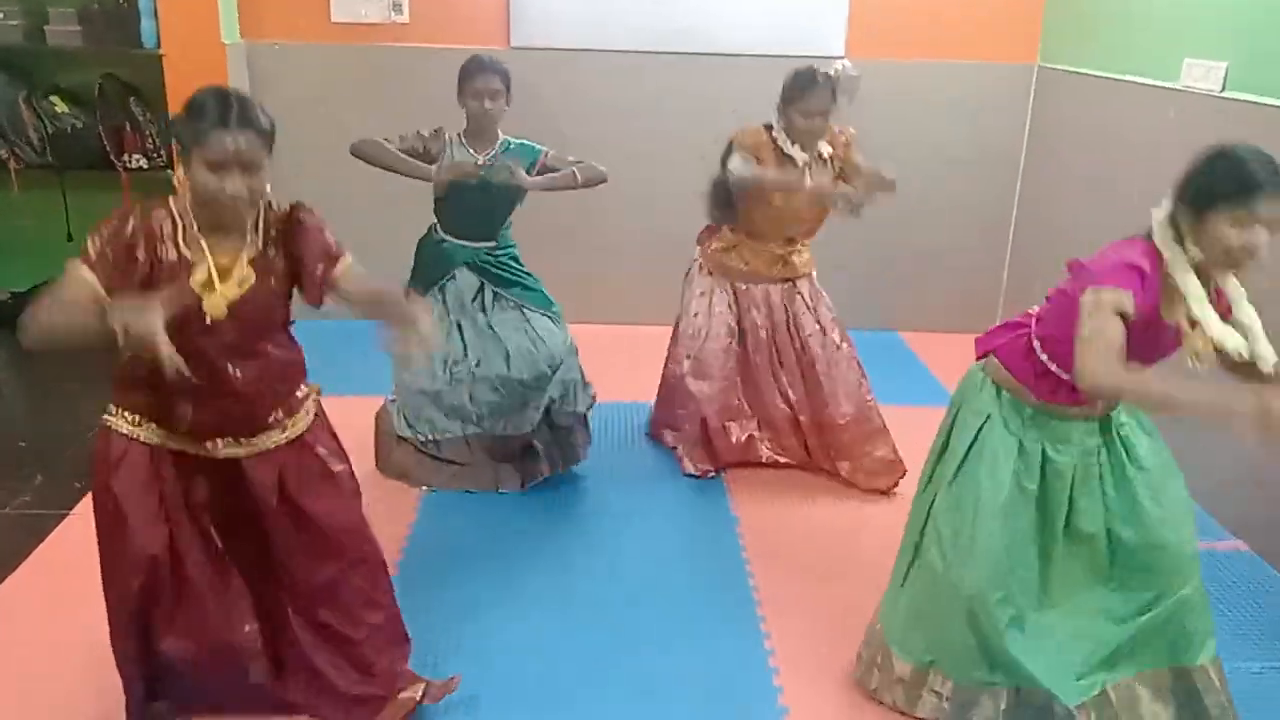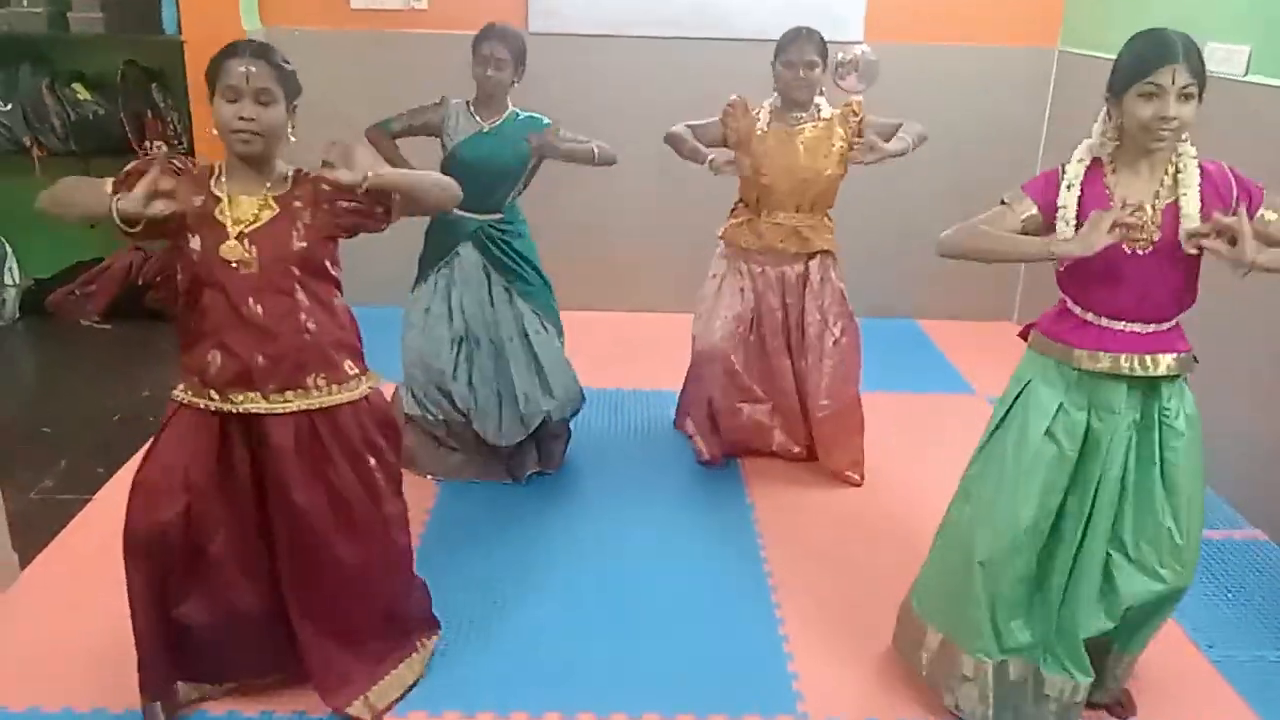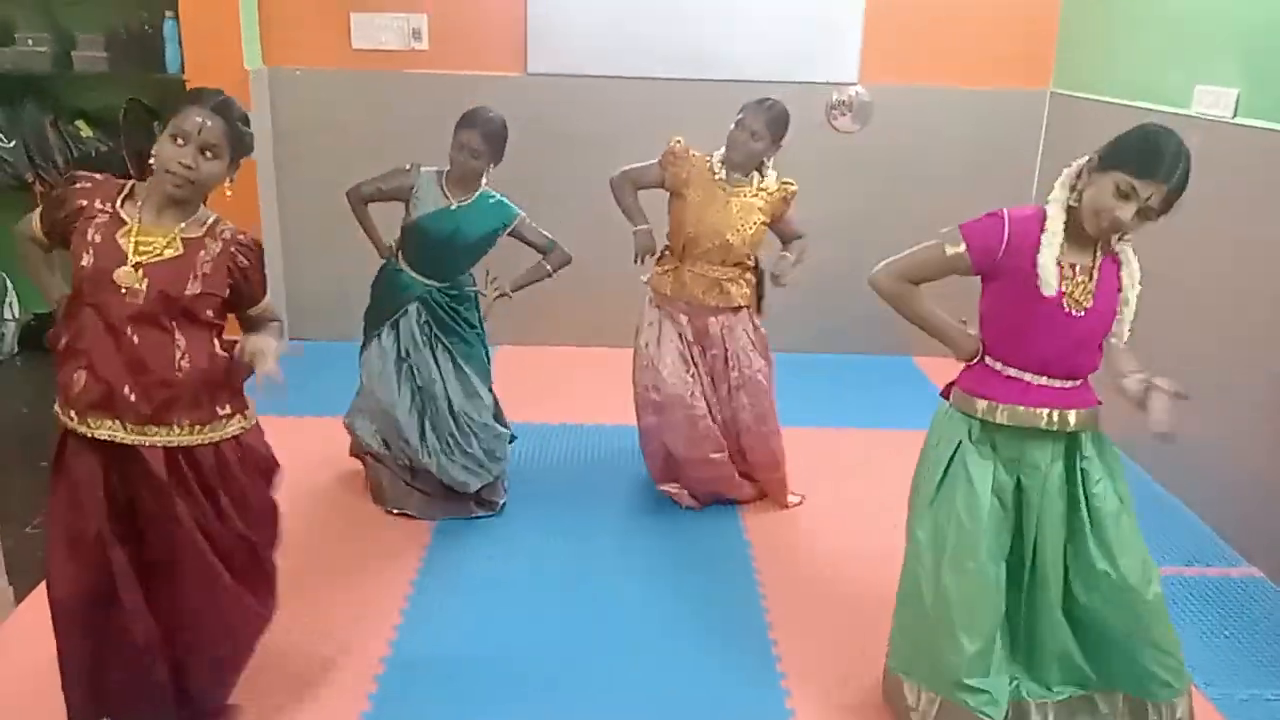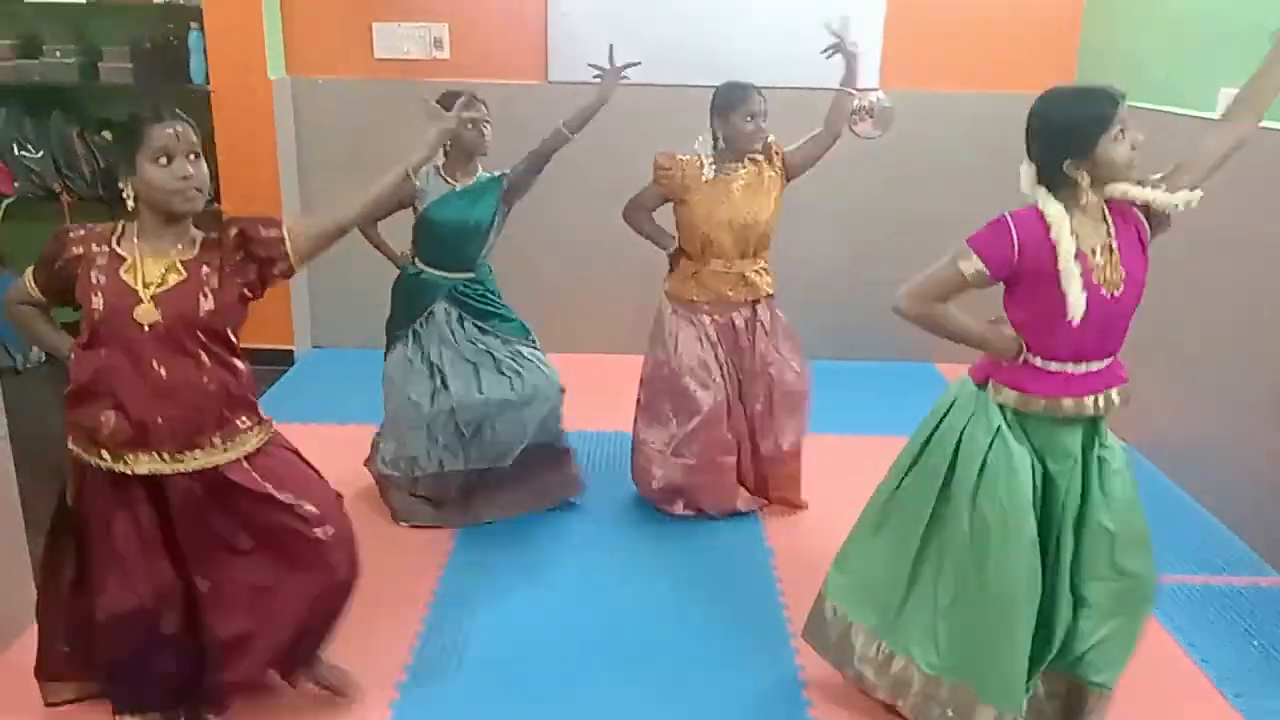
dt=0.5s
person 1, frame 1
left shoulder: (291, 230)
right shoulder: (139, 235)
left elbow: (359, 289)
right elbow: (38, 326)
left wrist: (401, 310)
right wrist: (126, 317)
left hip: (281, 436)
right hip: (162, 445)
left knee: (333, 557)
right knee: (165, 583)
person 1, frame 2
left shoulder: (326, 191)
right shoulder: (177, 190)
left elbow: (448, 195)
right elbow: (56, 198)
left wrist: (383, 178)
right wrist: (130, 210)
left hip: (324, 409)
right hip: (216, 414)
left knee: (350, 546)
right knee: (166, 540)
left ankle: (371, 657)
person 1, frame 3
left shoulder: (232, 250)
right shoulder: (85, 201)
left elbow: (264, 321)
right elbow: (28, 235)
left wrist: (264, 344)
right wrist: (64, 301)
left hip: (200, 446)
right hip: (98, 442)
left knee: (210, 584)
right knee: (102, 589)
person 1, frame 4
left shoulder: (235, 250)
right shoulder: (81, 251)
left elbow: (337, 223)
left wrist: (426, 149)
right wrist: (73, 355)
left hip: (224, 456)
right hip: (121, 470)
left knee: (318, 539)
right knee: (131, 602)
left ankle: (268, 654)
person 2, frame 1
left shoulder: (1211, 284)
right shoulder: (1125, 270)
right elbow: (1094, 373)
right wrist: (1234, 400)
left hip: (1092, 421)
right hip: (1014, 413)
left knee: (1158, 551)
right knee: (979, 565)
person 2, frame 2
left shoulder: (1216, 187)
right shoulder: (1068, 182)
right elbow: (955, 241)
right wrist: (1071, 246)
left hip: (1157, 398)
right hip: (1061, 382)
left knee: (1150, 555)
right knee: (1005, 530)
person 2, frame 3
left shoulder: (1122, 266)
right shoulder: (1009, 233)
right elbow: (888, 278)
left wrist: (1139, 383)
right wrist: (961, 341)
left hip: (1072, 447)
right hip: (984, 441)
left knee: (1117, 591)
right knee: (964, 592)
person 2, frame 4
left shoulder: (1137, 215)
right shoulder: (1022, 233)
right elbow: (913, 301)
right wrist: (993, 341)
left hip: (1087, 430)
right hip: (1009, 426)
left knee: (1114, 573)
right knee: (998, 582)
person 3, frame 1
left shoulder: (523, 155)
right shoulder: (438, 144)
left elbow: (597, 173)
right elbow: (361, 147)
left wrist: (533, 182)
right wrist: (434, 174)
left hip: (496, 267)
right hip: (442, 268)
left knee: (549, 349)
right knee: (434, 369)
left ankle: (526, 446)
right ankle: (439, 452)
person 3, frame 2
left shoulder: (532, 129)
right shoulder: (447, 114)
left elbow: (605, 154)
right elbow: (378, 133)
left wrist: (558, 150)
left hip: (503, 247)
right hip: (449, 244)
left knee: (522, 348)
right knee: (436, 350)
left ankle: (518, 443)
right ankle: (446, 443)
person 3, frame 3
left shoulder: (499, 212)
right shoulder: (416, 181)
left elbow: (559, 254)
right elbow: (357, 195)
left wrist: (507, 288)
right wrist: (382, 248)
left hip: (451, 310)
right hip: (398, 303)
left knee: (464, 403)
right knee: (392, 401)
left ankle: (469, 481)
right ankle: (408, 482)
person 3, frame 4
left shoulder: (500, 188)
right shoulder: (419, 183)
left elbow: (551, 145)
right elbow: (365, 219)
left wrist: (605, 92)
right wrist: (397, 260)
left hip: (475, 302)
right hip: (422, 304)
left knee: (528, 381)
right knee: (417, 404)
left ankle: (505, 482)
right ankle: (420, 490)
person 4, frame 1
left shoulder: (836, 152)
right shoulder: (754, 147)
left elbow: (875, 182)
right elbow: (738, 178)
left wrist: (871, 181)
right wrist: (807, 185)
left hip: (790, 279)
right hip: (728, 275)
left knee: (830, 359)
right knee: (707, 365)
left ankle: (851, 452)
right ankle: (702, 446)
person 4, frame 2
left shoulder: (844, 124)
right shoulder: (747, 122)
left elbow: (914, 131)
right elbow: (677, 135)
left wrist: (886, 150)
right wrist: (717, 161)
left hip: (811, 263)
right hip: (746, 257)
left knee: (825, 358)
right knee: (718, 346)
left ankle: (810, 440)
right ankle: (720, 435)
person 4, frame 3
left shoulder: (771, 194)
right shoulder: (686, 167)
left elbow: (797, 238)
right elbow: (621, 180)
left wrist: (787, 262)
right wrist: (641, 228)
left hip: (733, 313)
right hip: (674, 306)
left knee: (748, 401)
right knee: (675, 401)
left ankle: (751, 479)
right ankle: (696, 479)
person 4, frame 4
left shoulder: (774, 171)
right shoulder: (683, 175)
left elbow: (831, 132)
right elbow: (632, 211)
left wrist: (850, 71)
right wrist: (672, 244)
left hip: (755, 308)
right hip: (694, 308)
left knee: (774, 395)
right knee: (699, 406)
left ankle: (760, 481)
right ankle: (702, 489)
